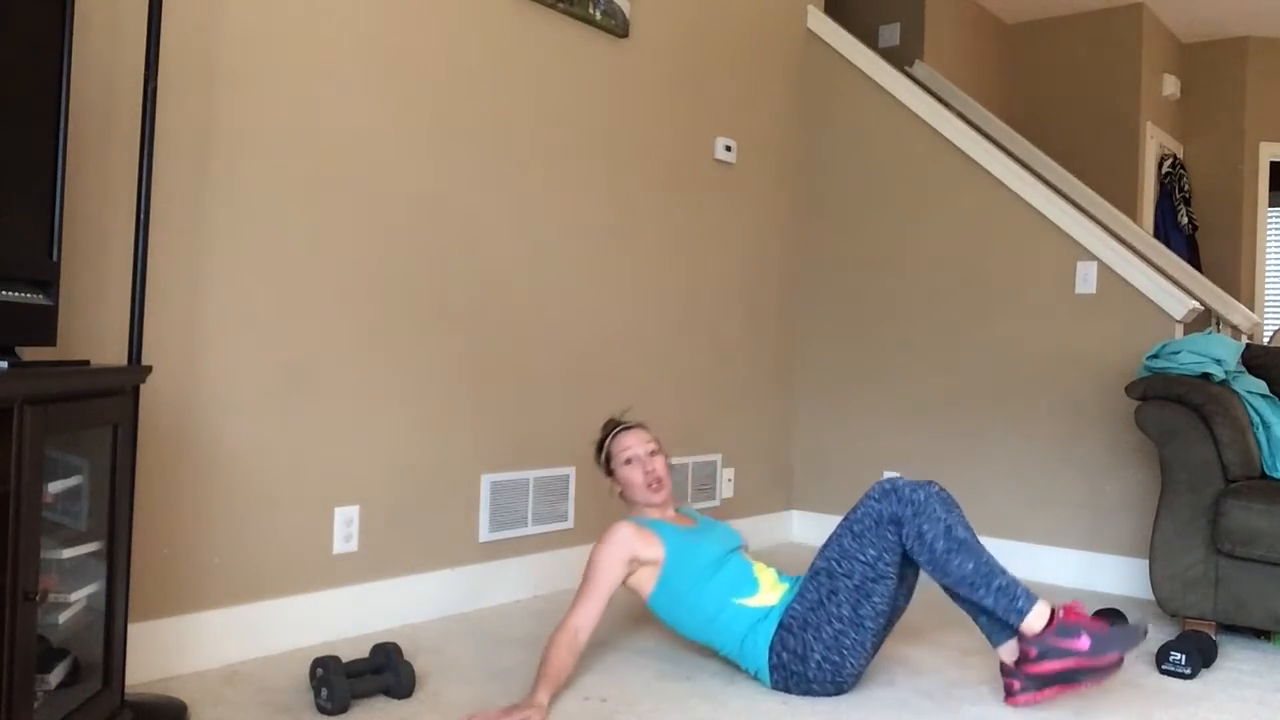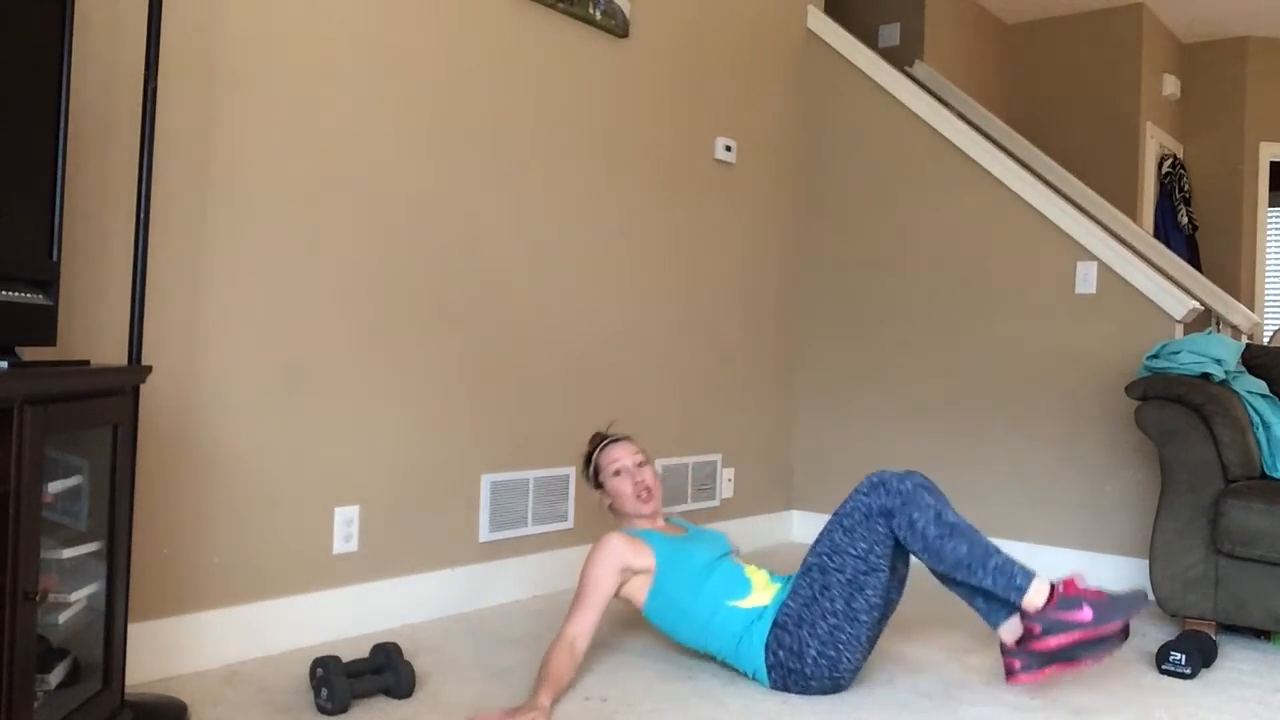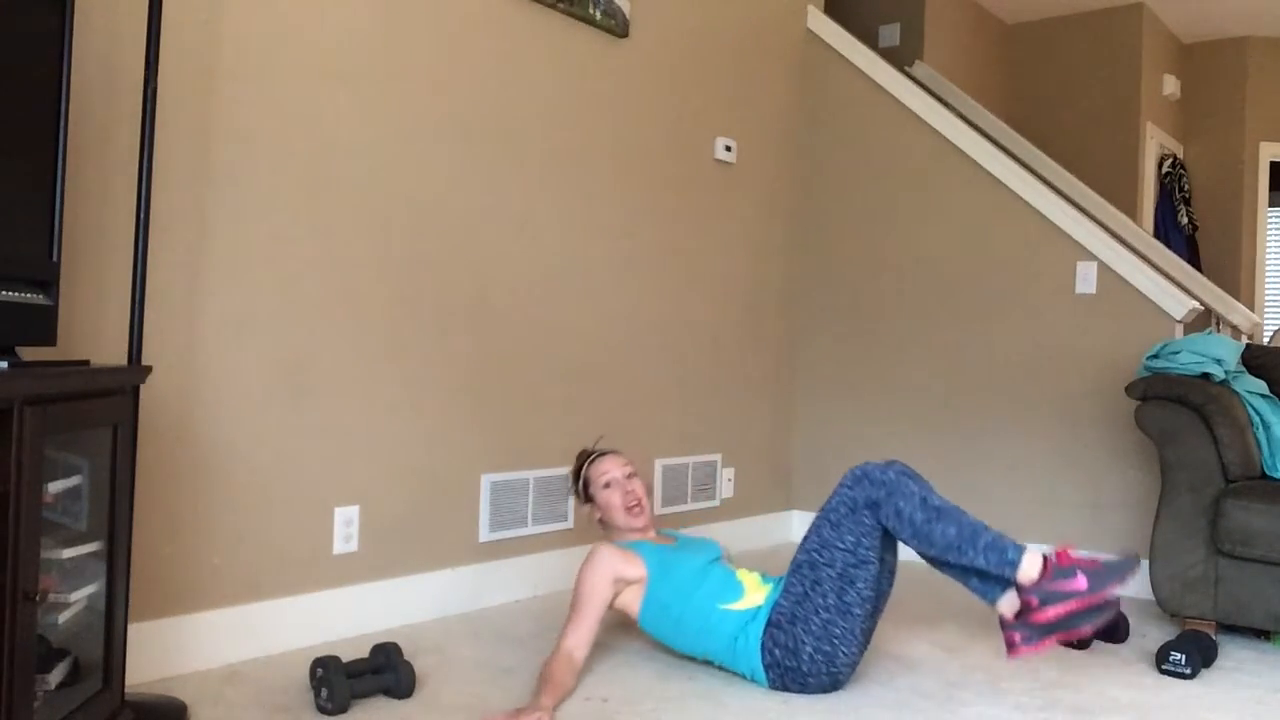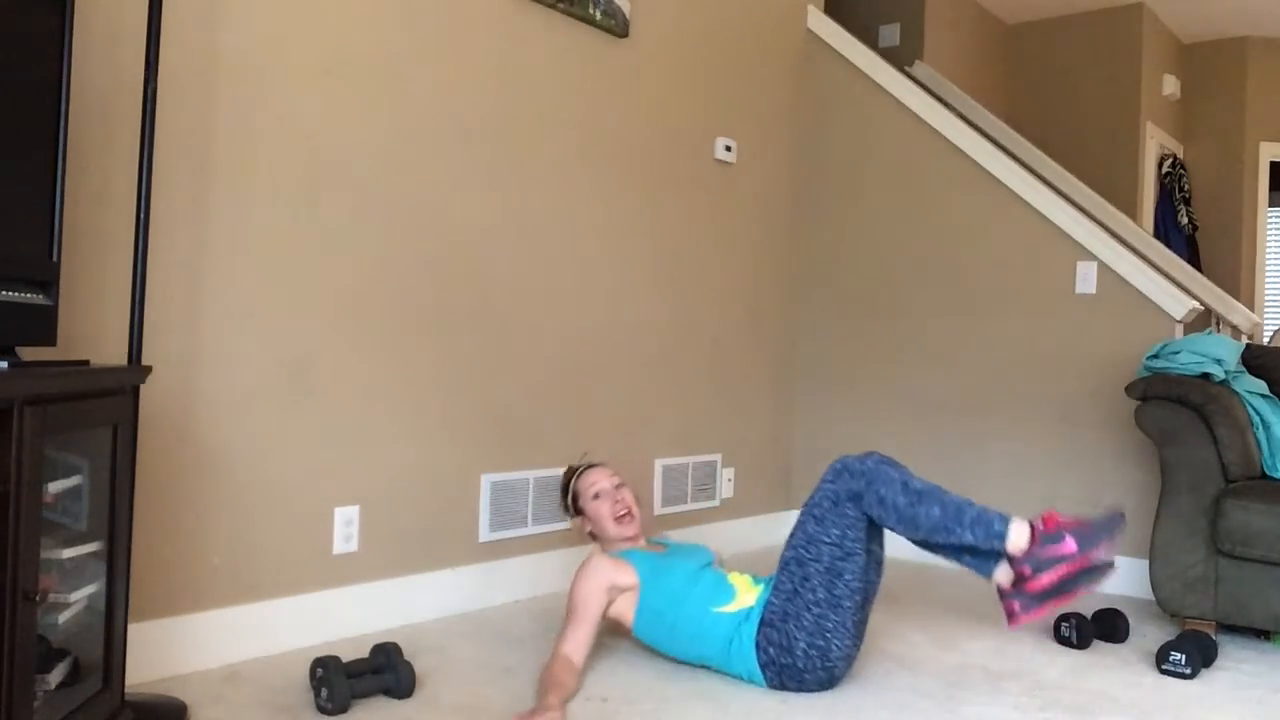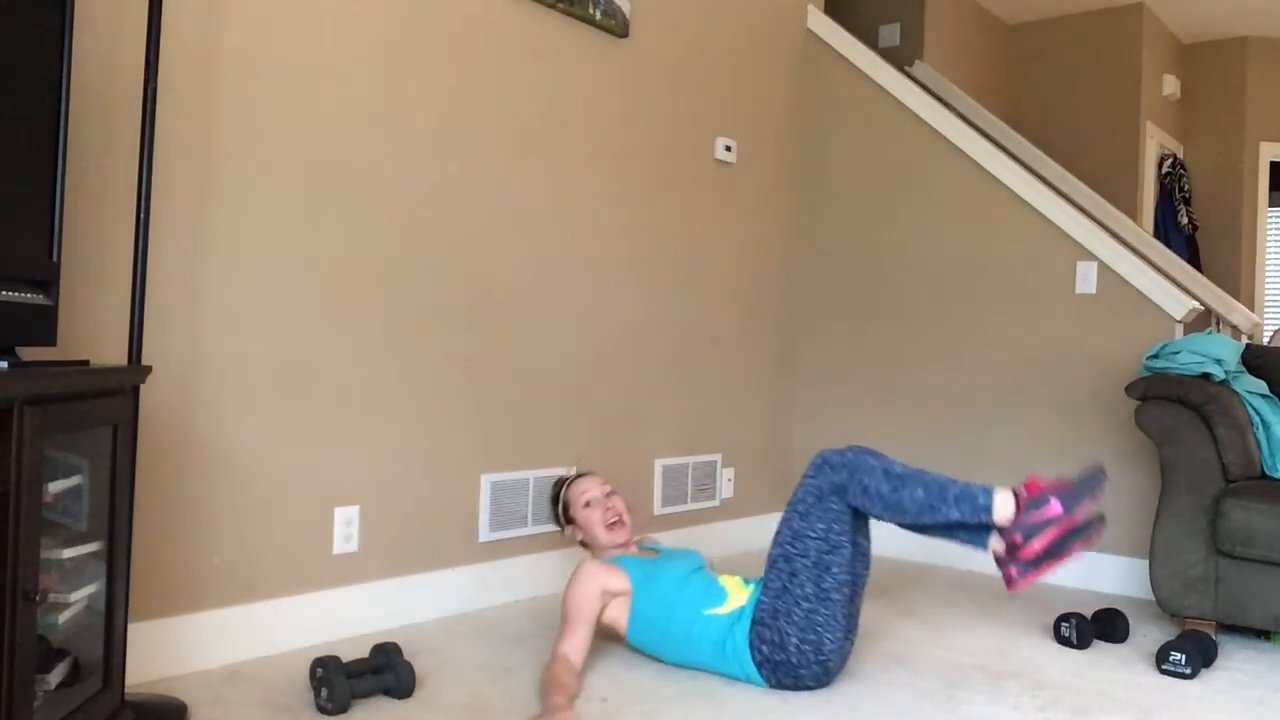
dt=0.1s
person 1, frame 1
left shoulder: (694, 521)
right shoulder: (627, 538)
right elbow: (576, 625)
left hip: (809, 622)
right hip: (797, 655)
left knee: (924, 496)
right knee: (894, 499)
left ankle: (1021, 652)
right ankle: (1037, 623)
person 1, frame 2
left shoulder: (683, 530)
right shoulder: (617, 550)
right elbow: (571, 639)
left hip: (815, 636)
right hip: (794, 653)
left knee: (901, 491)
right knee: (888, 494)
left ankle: (1025, 628)
right ankle: (1038, 596)
person 1, frame 3
left shoulder: (675, 541)
right shoulder: (609, 561)
right elbow: (572, 647)
left hip: (801, 625)
right hip: (790, 651)
left knee: (888, 477)
right knee: (871, 485)
left ankle: (1018, 603)
right ankle: (1033, 570)
person 1, frame 4
left shoulder: (663, 549)
right shoulder: (601, 570)
right elbow: (567, 655)
left hip: (813, 639)
right hip: (786, 650)
left knee: (866, 478)
right knee: (856, 478)
left ankle: (1019, 572)
right ankle: (1025, 542)
person 1, frame 5
left shoulder: (656, 556)
right shoulder: (594, 576)
right elbow: (566, 655)
left hip: (805, 634)
right hip: (781, 647)
left knee: (852, 467)
right knee: (836, 471)
left ankle: (1007, 544)
right ankle: (1013, 514)
